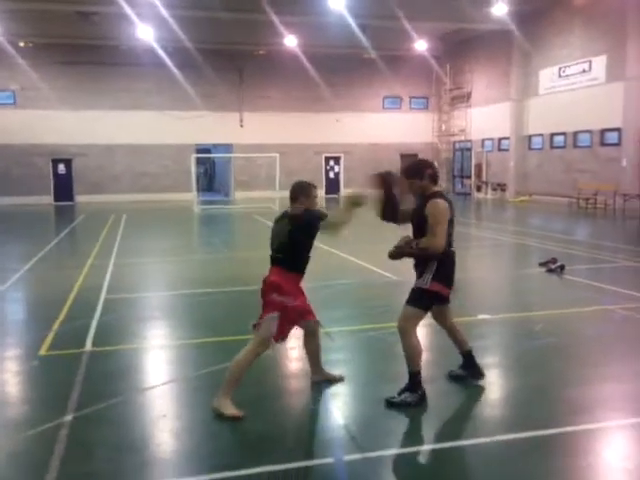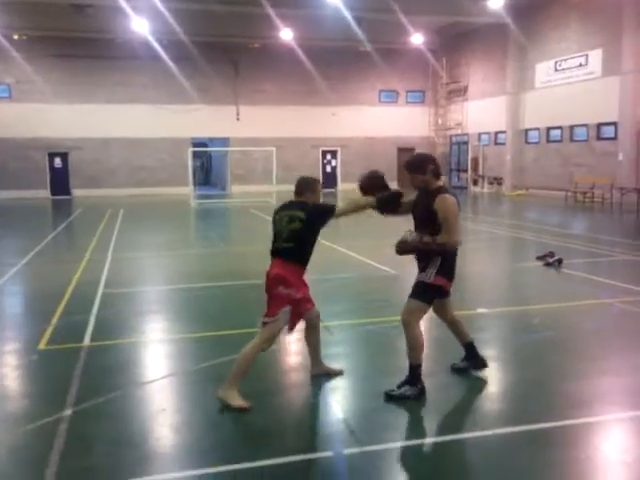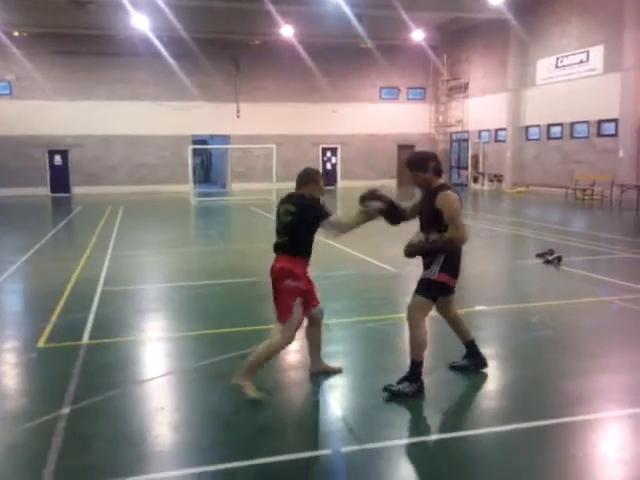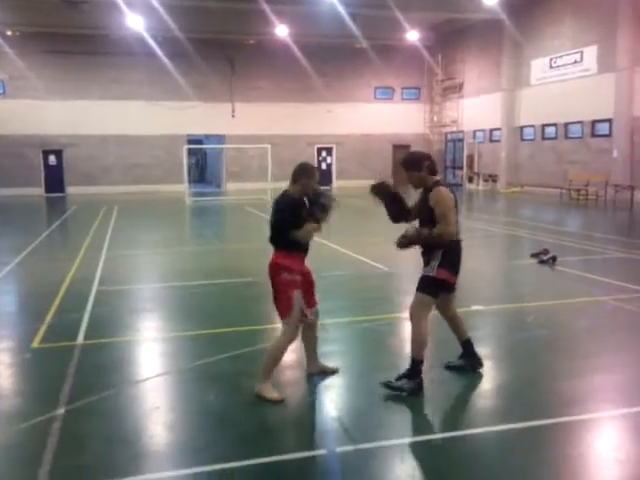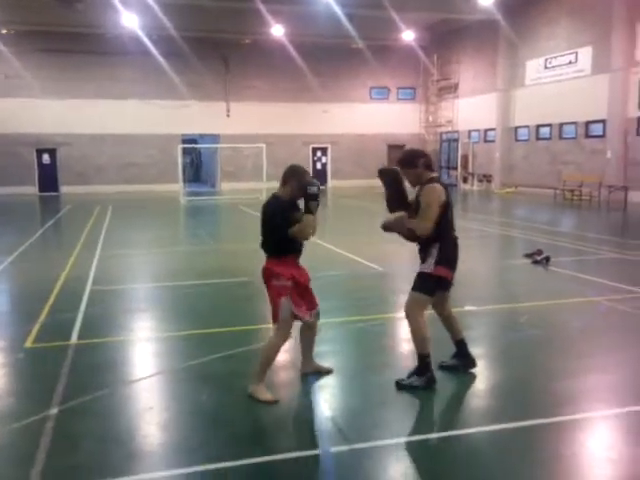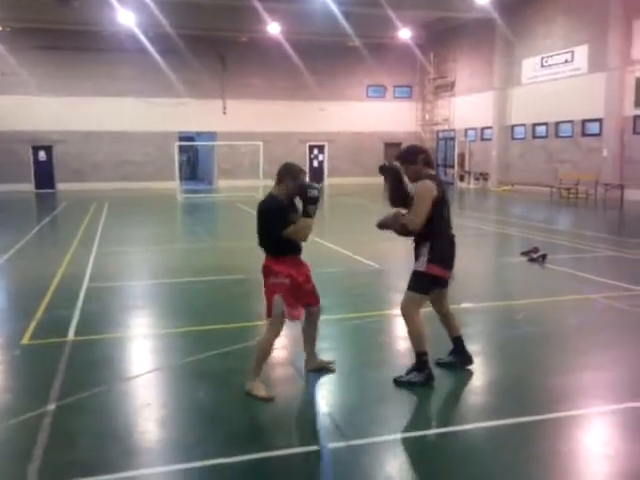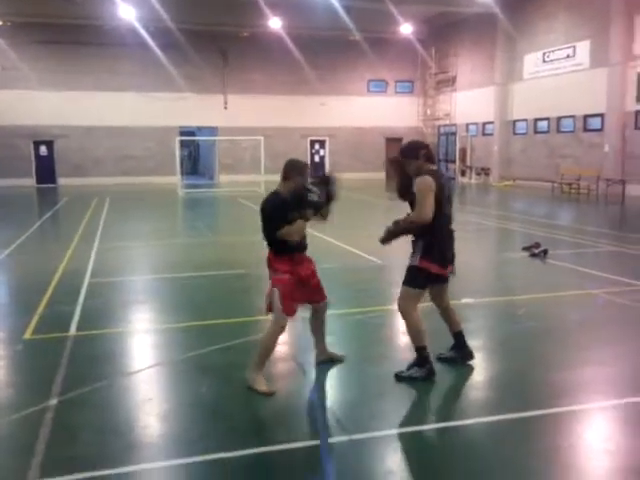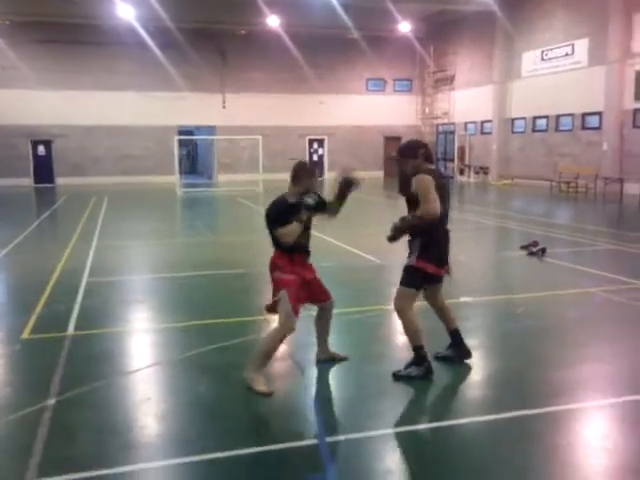
dt=0.1s
person 1, frame 1
left shoulder: (436, 204)
right shoulder: (425, 201)
left elbow: (436, 245)
right elbow: (398, 217)
left wrist: (406, 248)
right wrist: (389, 193)
left hip: (435, 270)
right hip: (438, 269)
left knee: (406, 325)
right knee: (444, 318)
left ankle: (415, 389)
right ankle: (471, 366)
person 1, frame 2
left shoulder: (443, 199)
right shoulder: (423, 195)
left elbow: (452, 241)
right elbow: (398, 208)
left wrist: (414, 244)
left hip: (438, 266)
right hip: (433, 263)
left knee: (409, 318)
right knee: (444, 312)
left ankle: (414, 383)
right ankle: (474, 357)
person 1, frame 3
left shoulder: (446, 196)
right shoulder: (429, 194)
left elbow: (459, 236)
right elbow: (404, 215)
left wrist: (423, 244)
right wrist: (384, 201)
left hip: (443, 262)
right hip: (438, 261)
left knee: (415, 314)
right knee: (447, 310)
left ankle: (414, 379)
right ankle: (474, 356)
person 1, frame 4
left shoulder: (440, 193)
right shoulder: (428, 192)
left elbow: (450, 232)
right elbow: (409, 215)
left wrist: (415, 237)
right wrist: (389, 196)
left hip: (442, 259)
right hip: (439, 258)
left knee: (418, 312)
right knee: (446, 308)
left ankle: (414, 376)
right ankle: (470, 356)
person 1, frame 5
left shoulder: (431, 189)
right shoulder: (426, 188)
left elbow: (421, 229)
right elbow: (411, 214)
left wrist: (395, 225)
left hip: (438, 256)
right hip: (438, 255)
left knee: (413, 309)
right knee: (441, 307)
left ankle: (424, 372)
right ankle: (463, 356)
person 1, frame 6
left shoulder: (425, 185)
right shoulder: (433, 183)
left elbow: (413, 223)
right elbow: (409, 210)
left wrist: (389, 223)
left hip: (432, 253)
right hip: (442, 251)
left knee: (409, 309)
right knee: (440, 305)
left ankle: (422, 369)
right ankle: (460, 353)
person 1, frame 7
left shoulder: (424, 181)
right shoulder: (437, 178)
left elbow: (423, 216)
right elbow: (408, 196)
left wrist: (395, 229)
right wrist: (402, 179)
left hip: (428, 250)
right hip: (442, 247)
left knee: (406, 304)
right knee: (440, 300)
left ankle: (423, 364)
right ankle: (461, 348)
person 1, frame 8
left shoulder: (423, 179)
right shoulder: (436, 177)
left elbow: (432, 210)
right elbow: (414, 198)
left wrist: (403, 226)
left hip: (425, 250)
right hip: (437, 248)
left knee: (402, 303)
right knee: (435, 299)
left ankle: (421, 363)
right ankle: (458, 347)
person 2, frame 1
left shoulder: (286, 219)
right shoulder: (303, 219)
right elbow: (336, 223)
right wrist: (351, 205)
left hip: (290, 284)
right hip: (281, 287)
left knee: (312, 326)
right knee: (259, 345)
left ankle: (318, 372)
right ankle: (222, 398)
person 2, frame 2
left shoulder: (283, 210)
right shoulder: (314, 210)
right elbow: (349, 208)
right wrist: (373, 201)
left hip: (288, 275)
right hip: (285, 278)
left knee: (313, 318)
right knee: (267, 338)
left ankle: (317, 366)
right ankle: (228, 388)
person 2, frame 3
left shoulder: (287, 203)
right shoulder: (308, 204)
right elbow: (338, 227)
right wrist: (364, 216)
left hip: (292, 268)
right hip: (290, 271)
left knee: (316, 315)
right knee: (286, 334)
left ankle: (316, 363)
right ankle: (244, 376)
person 2, frame 4
left shoulder: (298, 200)
right shoulder: (286, 204)
left elbow: (307, 228)
right elbow: (305, 236)
left wrist: (318, 212)
right wrist: (319, 214)
left hip: (296, 264)
right hip: (286, 267)
left knee: (311, 316)
right knee: (292, 329)
left ankle: (312, 363)
right ankle: (264, 382)
person 2, frame 5
left shoulder: (288, 202)
right shoulder: (274, 207)
left elbow: (306, 229)
right elbow: (306, 233)
left wrist: (311, 202)
right wrist: (312, 203)
left hip: (292, 267)
right hip: (279, 272)
left knee: (312, 316)
right knee: (282, 332)
left ankle: (308, 363)
right ankle: (257, 383)
person 2, frame 6
left shoulder: (288, 200)
right shoulder: (269, 207)
left elbow: (303, 228)
right elbow: (302, 234)
left wrist: (310, 201)
right wrist: (310, 205)
left hip: (296, 264)
right hip: (278, 269)
left knee: (314, 310)
right knee: (275, 327)
left ankle: (312, 359)
right ankle: (253, 380)
person 2, frame 7
left shoulder: (297, 197)
right shoulder: (272, 205)
left elbow: (323, 216)
right elbow: (292, 236)
right wrist: (307, 211)
left hip: (301, 261)
right hip: (282, 266)
left knee: (320, 305)
right knee: (279, 323)
left ankle: (322, 351)
right ankle: (255, 373)
person 2, frame 8
left shoulder: (307, 199)
right shoulder: (277, 207)
left elbow: (333, 211)
right elbow: (286, 238)
left wrist: (344, 190)
right wrist: (303, 213)
left hip: (302, 264)
right hip: (285, 268)
left knee: (326, 304)
right knee: (286, 325)
left ankle: (323, 350)
right ankle: (254, 371)
